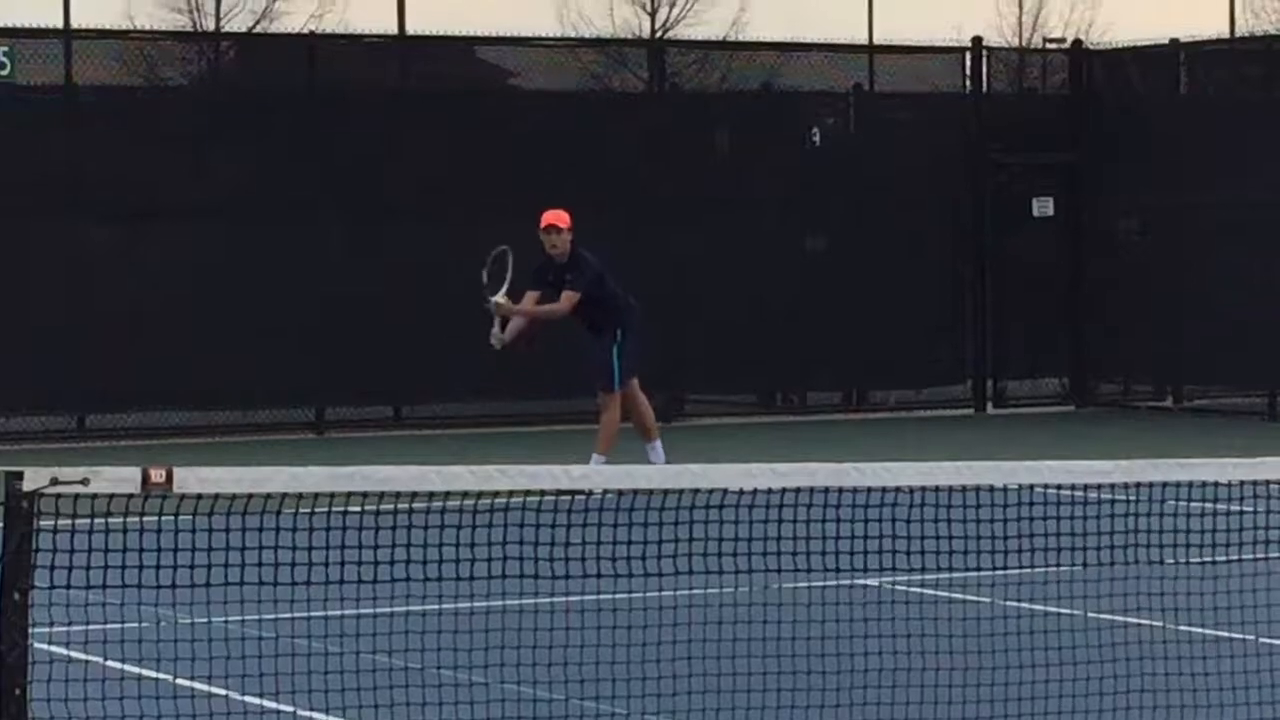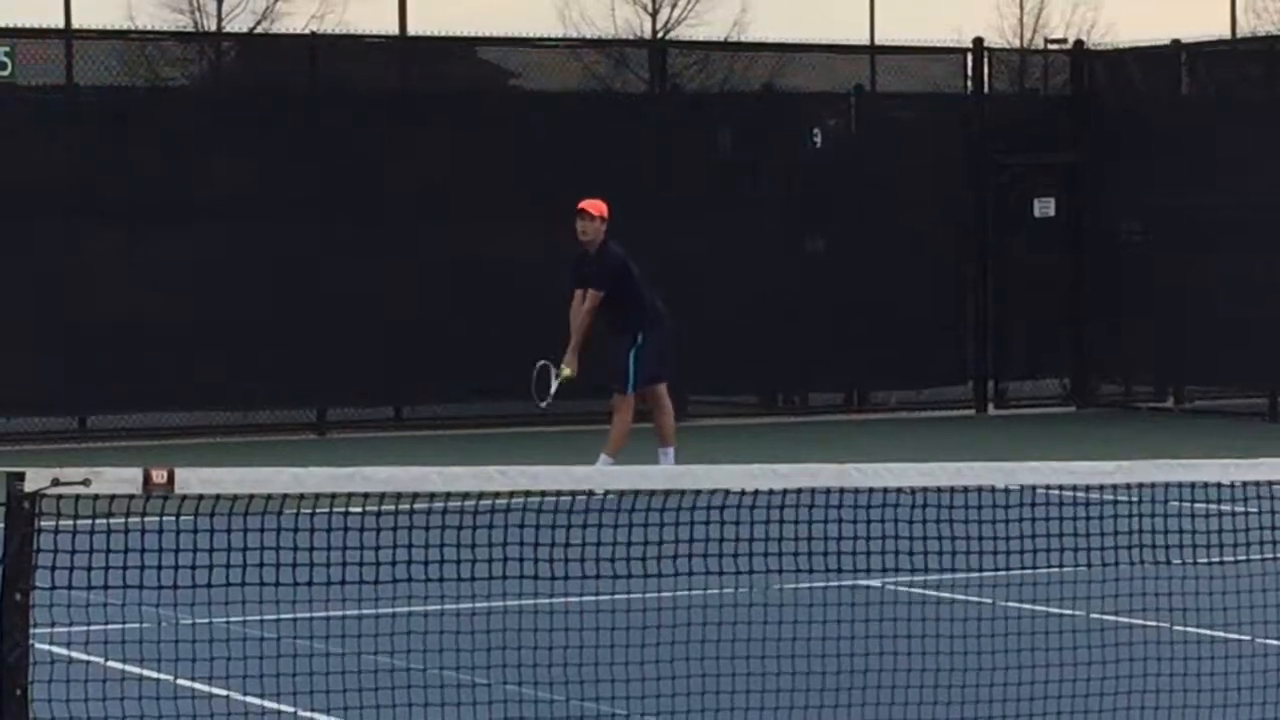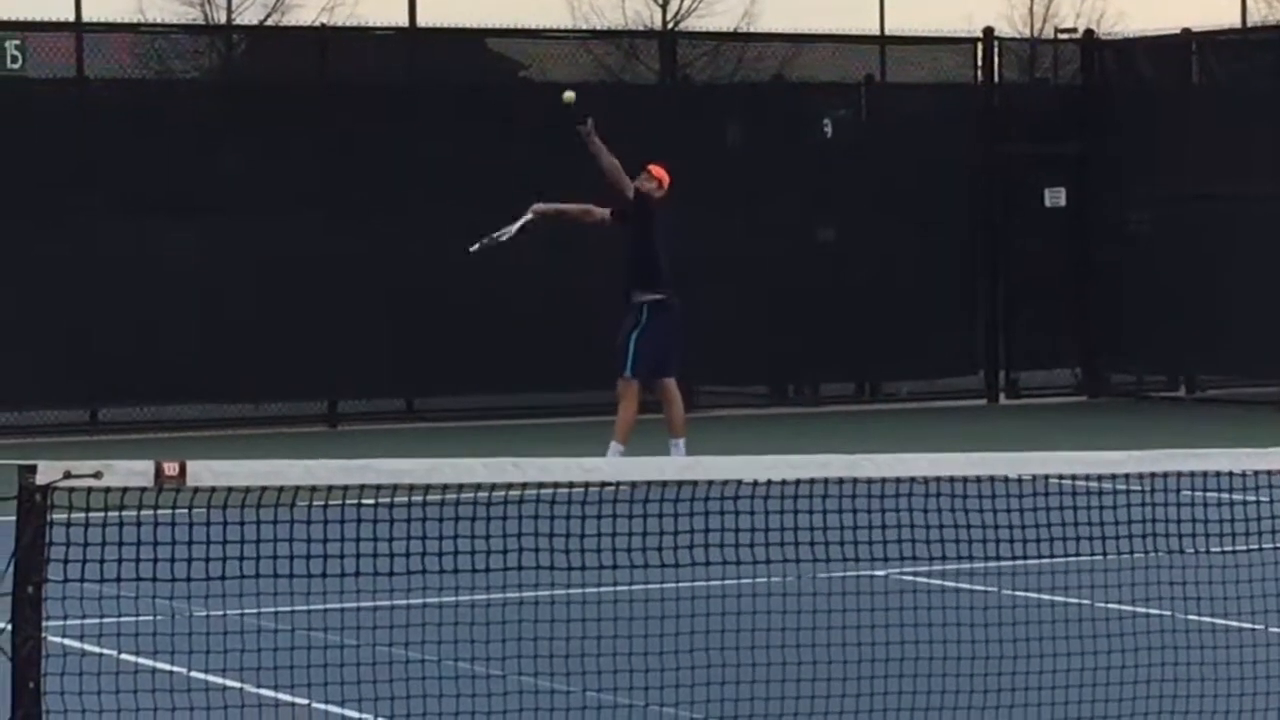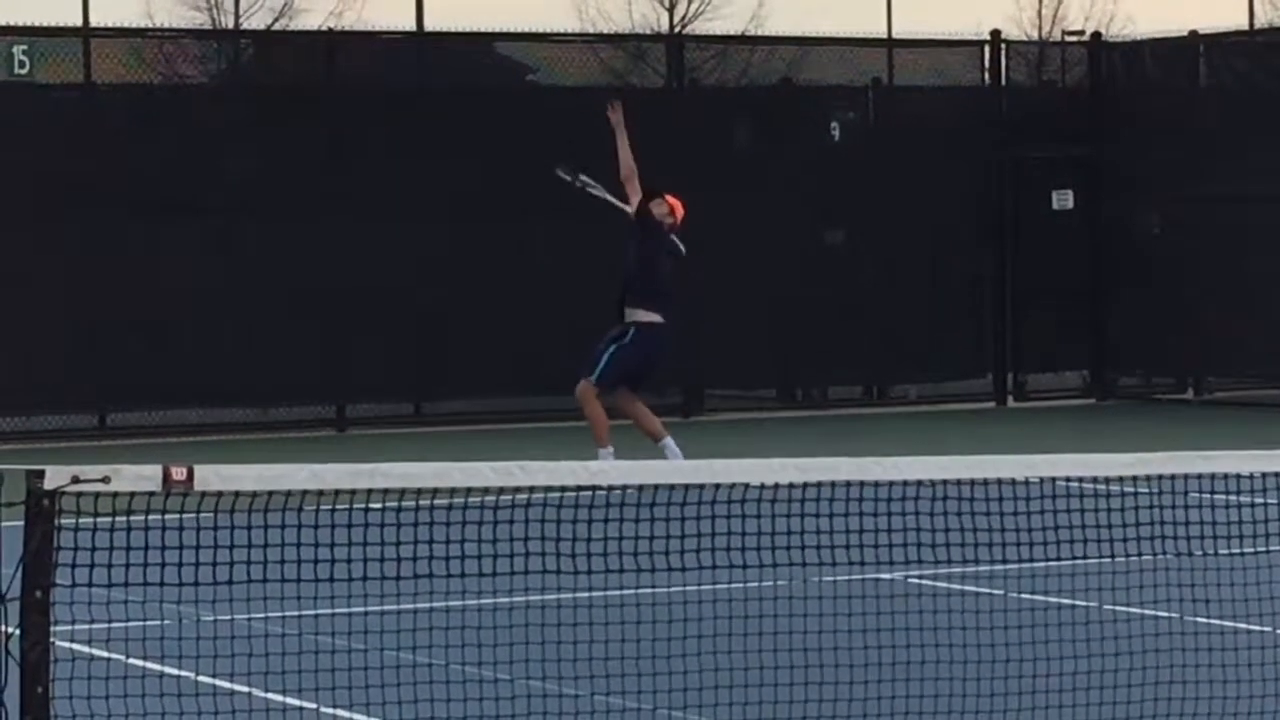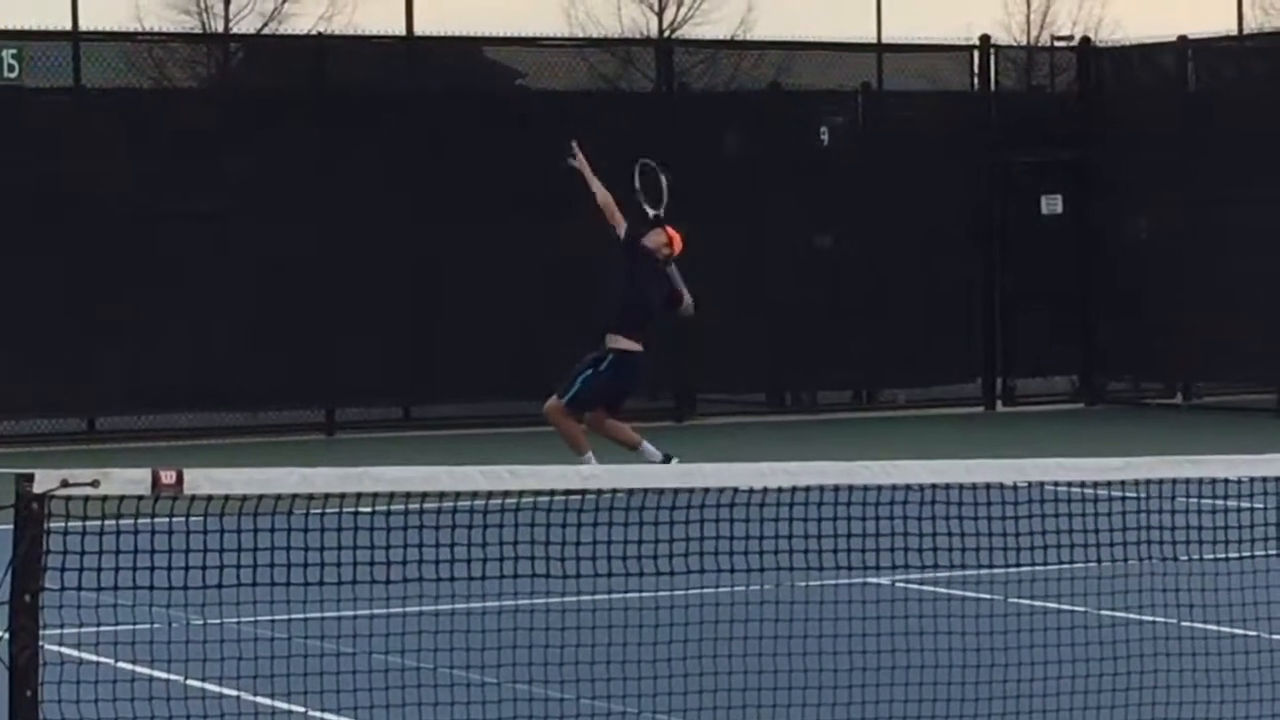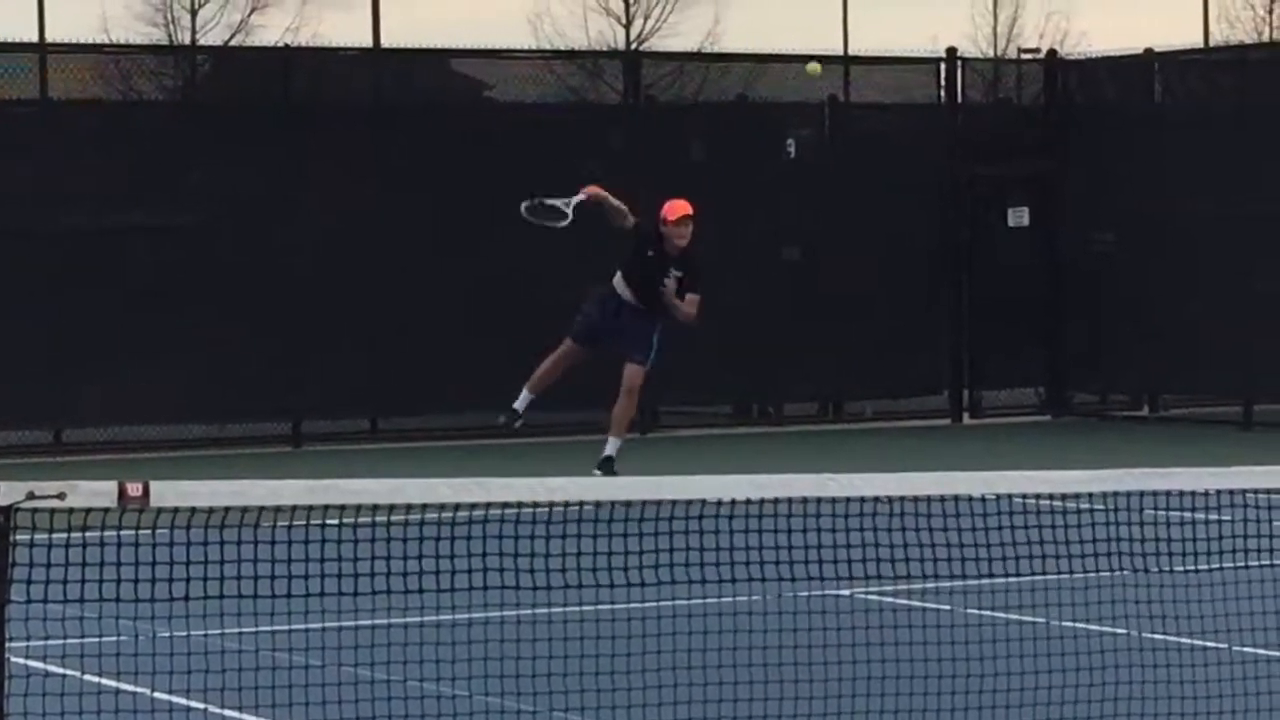
dt=0.4s
person 1, frame 1
left shoulder: (583, 264)
right shoulder: (545, 268)
left elbow: (563, 309)
right elbow: (528, 306)
left wrist: (513, 309)
right wrist: (505, 336)
left hip: (619, 326)
right hip: (604, 328)
left knee: (609, 397)
right knee: (630, 391)
left ankle: (596, 468)
right ankle: (658, 459)
person 1, frame 2
left shoulder: (609, 258)
right shoulder: (583, 261)
left elbow: (589, 308)
right elbow: (577, 305)
left wrist: (572, 351)
right wrist: (573, 354)
left hip: (644, 329)
right hip: (634, 329)
left knee: (623, 400)
right knee: (656, 393)
left ankle: (602, 469)
right ankle: (668, 464)
person 1, frame 3
left shoulder: (646, 210)
right shoulder: (632, 213)
left elbow: (618, 178)
right elbow: (591, 212)
left wrist: (594, 142)
right wrist: (548, 208)
left hip: (651, 310)
right hip: (659, 309)
left knee: (627, 386)
right knee: (666, 384)
left ankle: (613, 460)
right ankle: (679, 455)
person 1, frame 4
left shoulder: (651, 233)
right shoulder: (666, 244)
left elbow: (629, 178)
left wrist: (619, 127)
left hip: (639, 330)
right hip: (650, 331)
left knee: (586, 391)
right knee: (625, 399)
left ankle: (607, 462)
right ankle: (676, 457)
person 1, frame 5
left shoulder: (642, 258)
right shoulder: (662, 279)
left elbow: (612, 213)
right elbow: (688, 308)
left wrist: (585, 170)
right wrist: (675, 274)
left hip: (616, 359)
right hip: (626, 358)
left knee: (554, 410)
right knee: (597, 420)
right ankle: (656, 458)
person 1, frame 6
left shoulder: (690, 265)
right shoulder: (648, 238)
left elbow: (689, 316)
right elbow: (620, 215)
left wrist: (672, 301)
right wrist: (600, 196)
left hip: (644, 319)
right hip: (613, 303)
left knee: (630, 387)
right knee: (566, 354)
left ankle: (608, 457)
right ankle: (521, 405)
